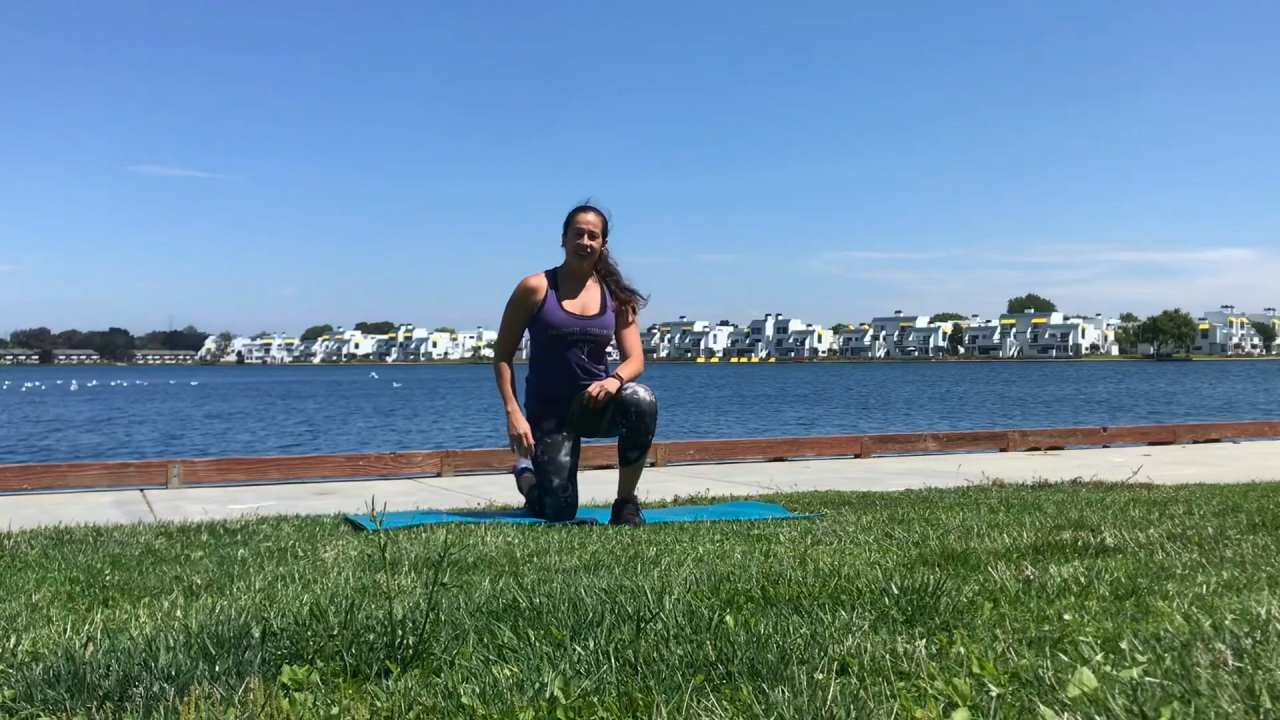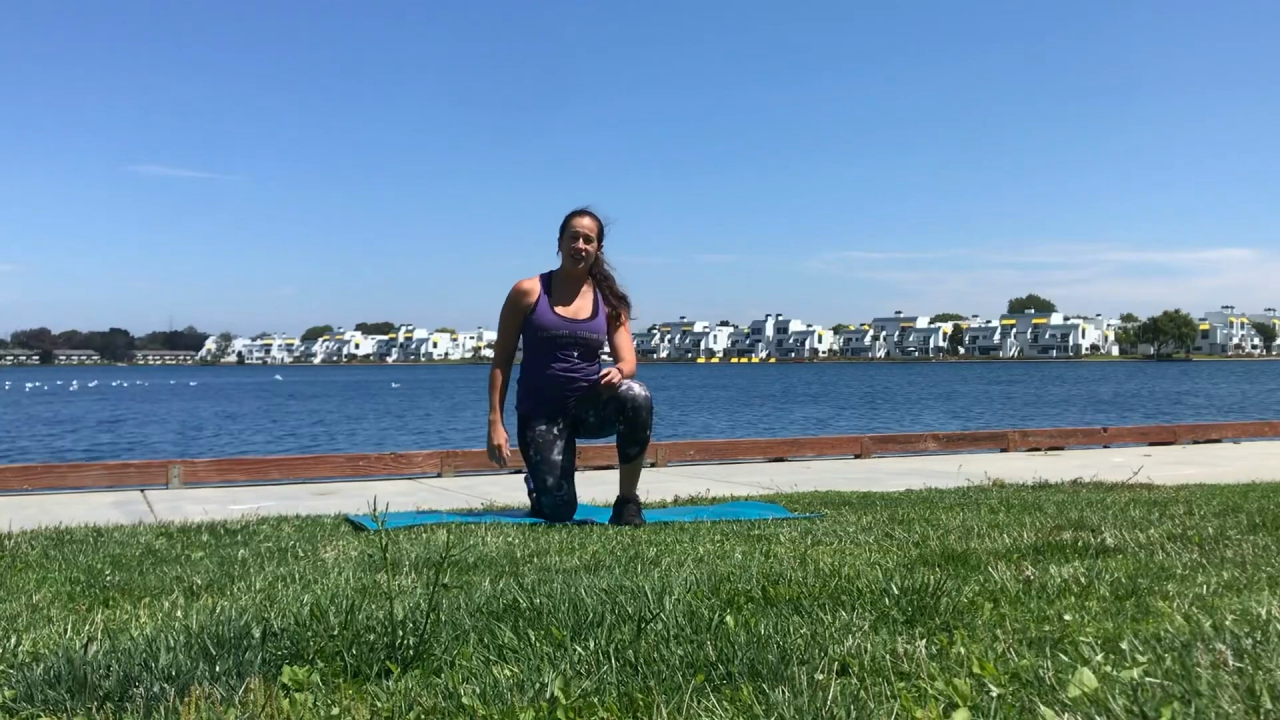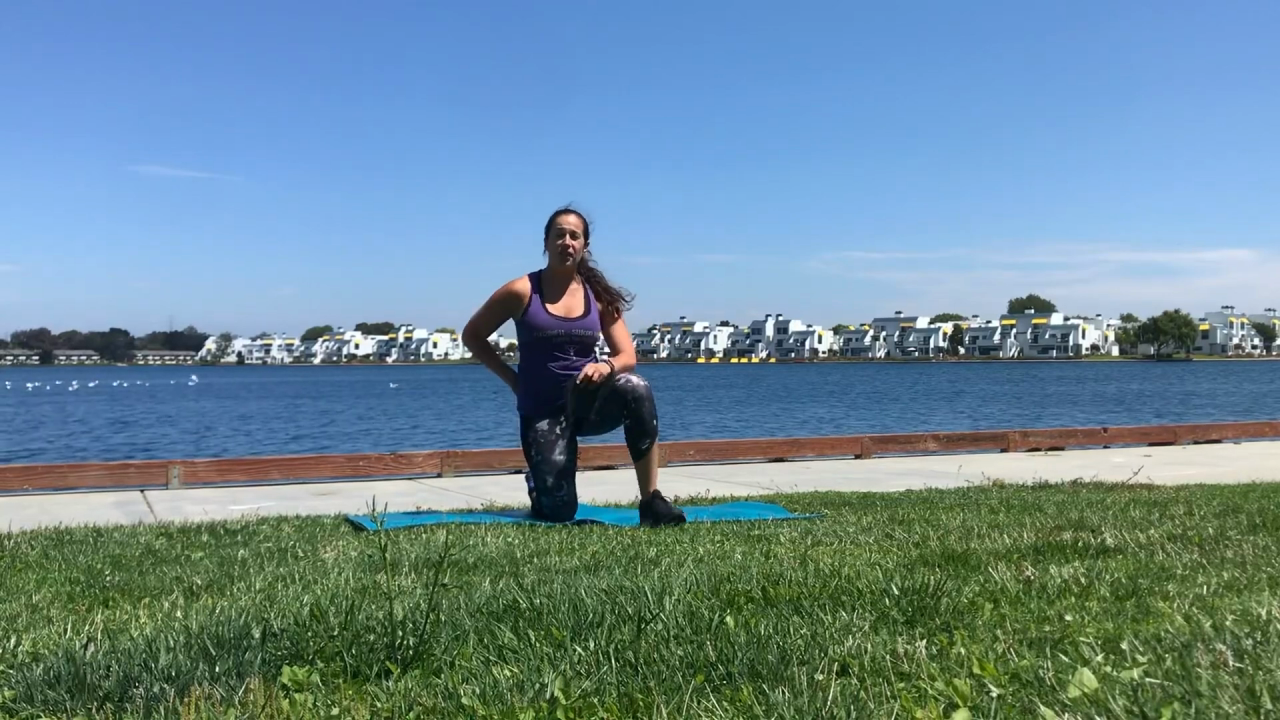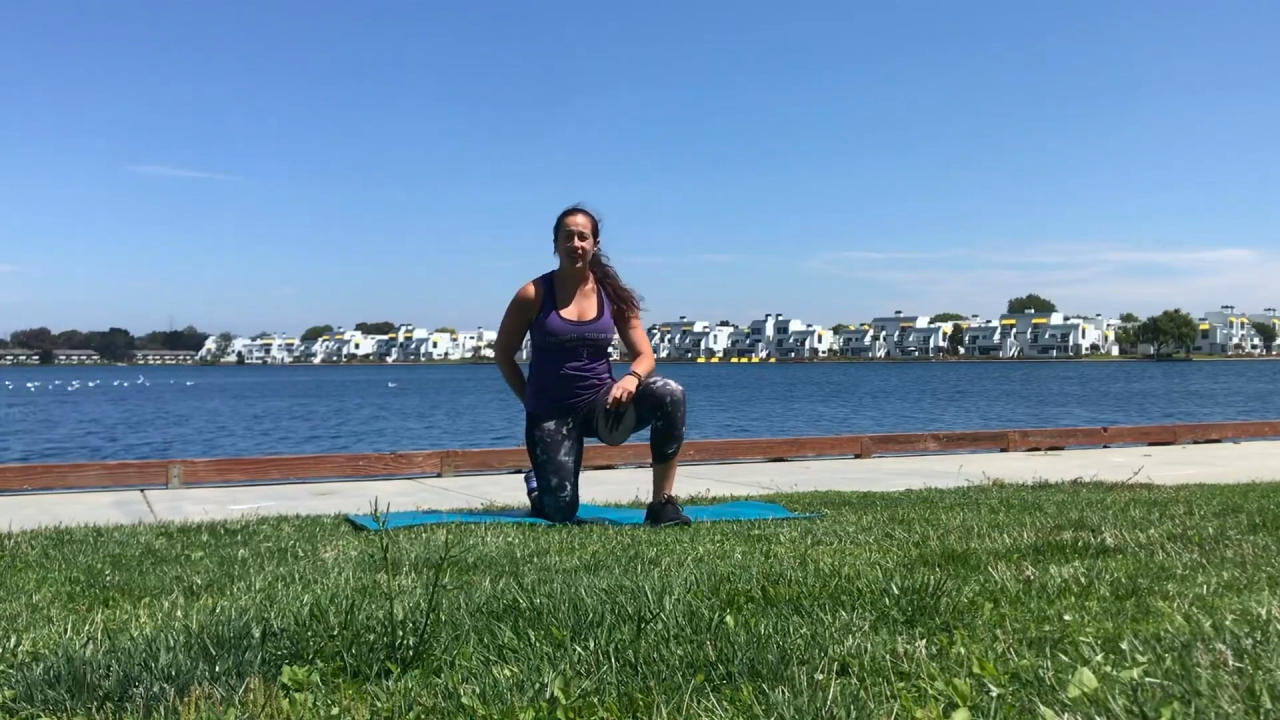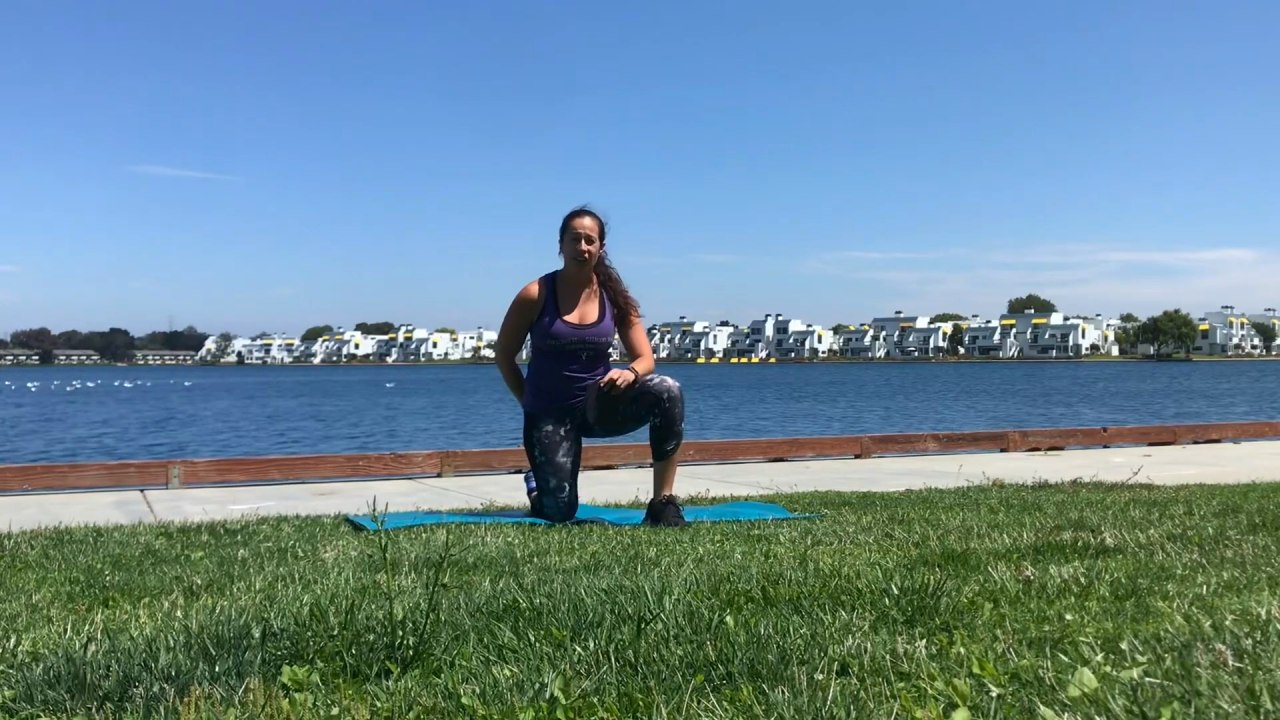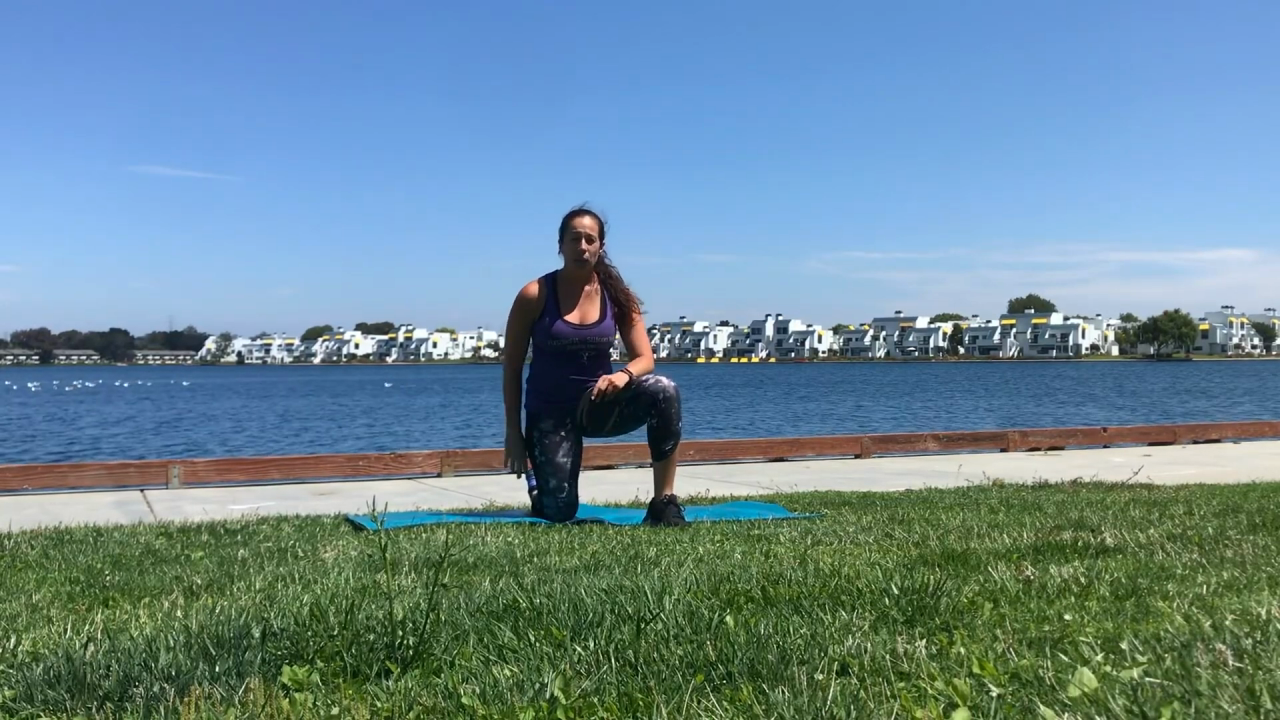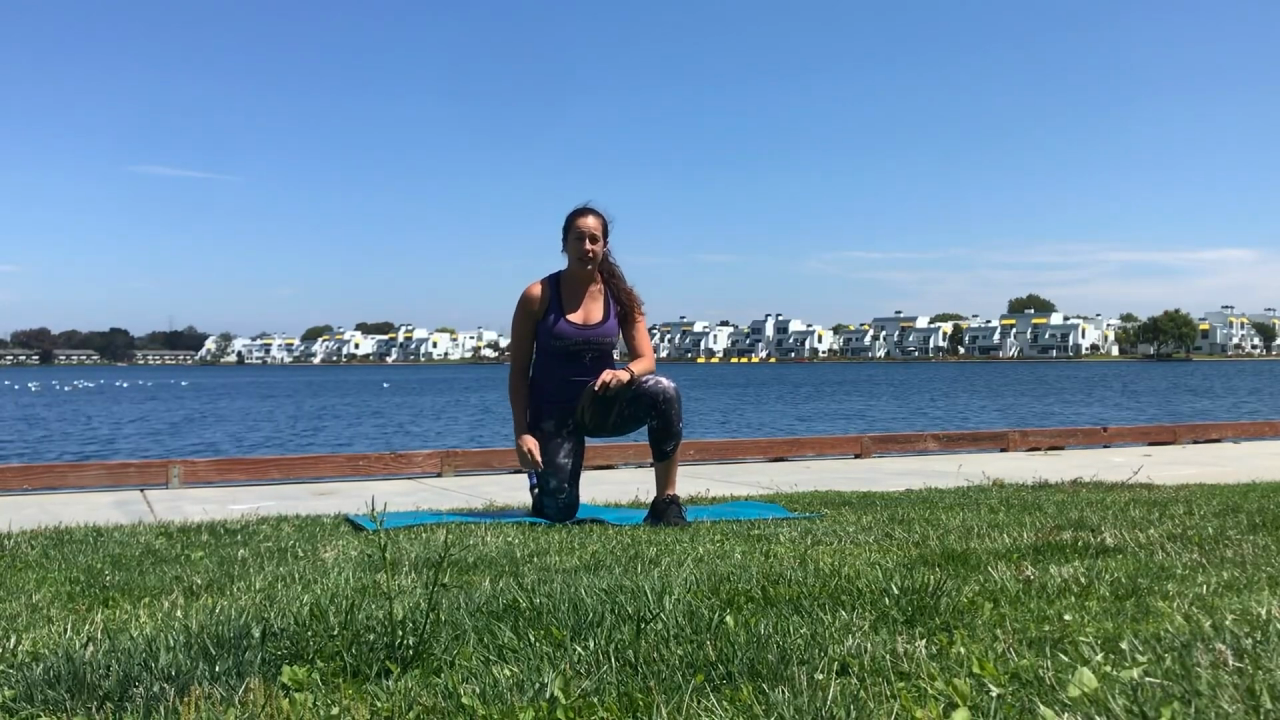
dt=0.7s
person 1, frame 1
left shoulder: (617, 295)
right shoulder: (535, 288)
left elbow: (635, 360)
right elbow: (503, 355)
left wrist: (614, 380)
right wrist: (513, 412)
left hip: (596, 404)
right hip: (548, 412)
left knee: (641, 399)
right knee: (560, 512)
left ankle: (626, 502)
right ankle: (528, 476)
person 1, frame 2
left shoulder: (610, 301)
right shoulder: (528, 292)
left elbow: (628, 361)
right elbow: (501, 361)
left wrist: (617, 372)
right wrist: (495, 422)
left hip: (590, 405)
right hip: (541, 413)
left knee: (636, 396)
right knee: (559, 511)
left ankle: (628, 501)
right ankle: (537, 486)
person 1, frame 3
left shoulder: (600, 295)
right shoulder: (522, 291)
left elbow: (627, 356)
right elbow: (472, 335)
left wrist: (608, 366)
right wrist: (512, 379)
left hip: (592, 402)
right hip: (542, 411)
left knee: (635, 388)
right knee: (558, 512)
left ankle: (652, 500)
right ankle: (539, 485)
person 1, frame 4
left shoulder: (613, 295)
right shoulder: (533, 295)
left elbow: (645, 356)
right elbow: (503, 354)
left wrist: (632, 379)
right wrist: (531, 402)
left hip: (601, 403)
right hip: (551, 413)
left knee: (669, 394)
right knee: (561, 511)
left ankle: (662, 504)
right ankle: (538, 486)
person 1, frame 5
left shoulder: (615, 296)
right shoulder: (536, 295)
left elbow: (645, 358)
right elbow: (504, 354)
left wrist: (629, 373)
right wrist: (530, 403)
left hip: (599, 404)
right hip: (549, 413)
left knee: (666, 390)
right knee: (560, 512)
left ankle: (663, 502)
right ankle: (537, 486)
person 1, frame 6
left shoulder: (616, 295)
right shoulder: (535, 296)
left elbow: (645, 358)
right elbow: (512, 367)
left wrist: (625, 375)
right wrist: (514, 431)
left hip: (600, 405)
right hip: (550, 413)
left knee: (663, 390)
right knee: (560, 512)
left ankle: (664, 502)
right ankle: (540, 488)
person 1, frame 7
left shoulder: (620, 296)
right shoulder: (538, 296)
left elbow: (646, 360)
right elbow: (519, 370)
left wrist: (625, 373)
right wrist: (522, 431)
left hip: (602, 405)
right hip: (553, 414)
left knee: (664, 391)
right knee: (560, 511)
left ankle: (666, 502)
right ankle: (539, 484)
